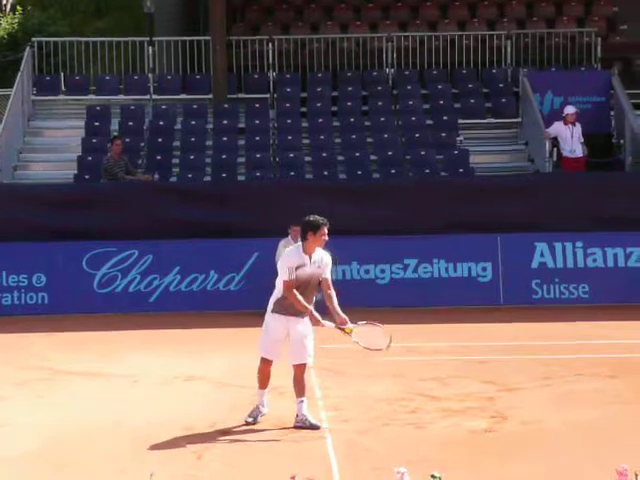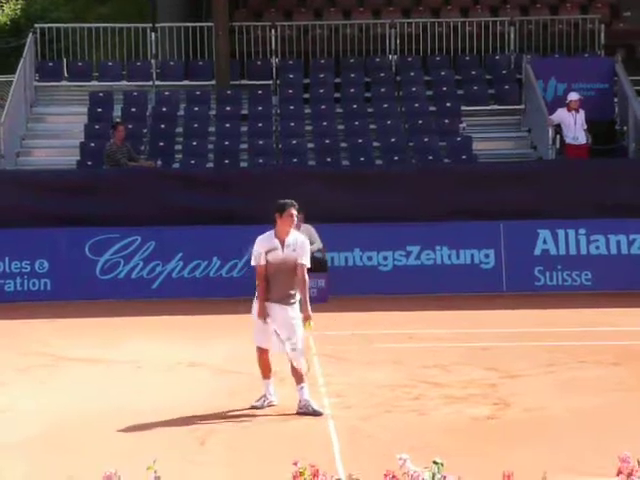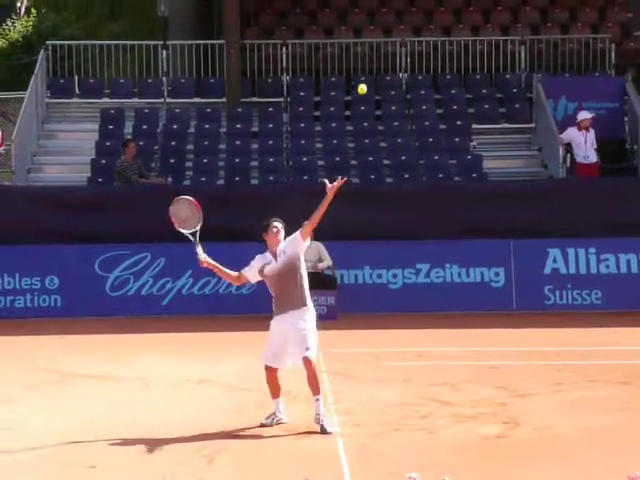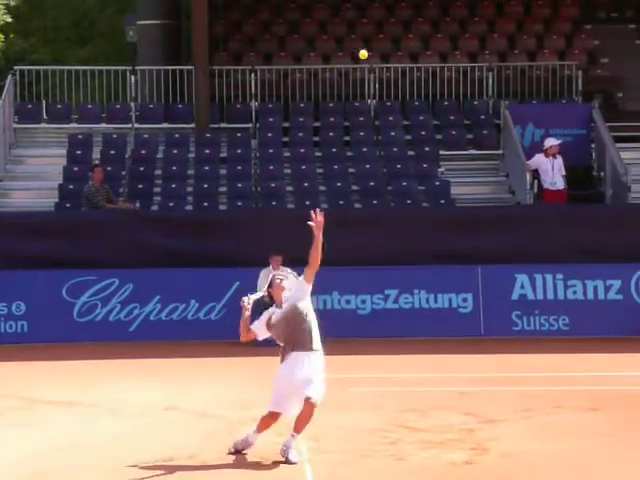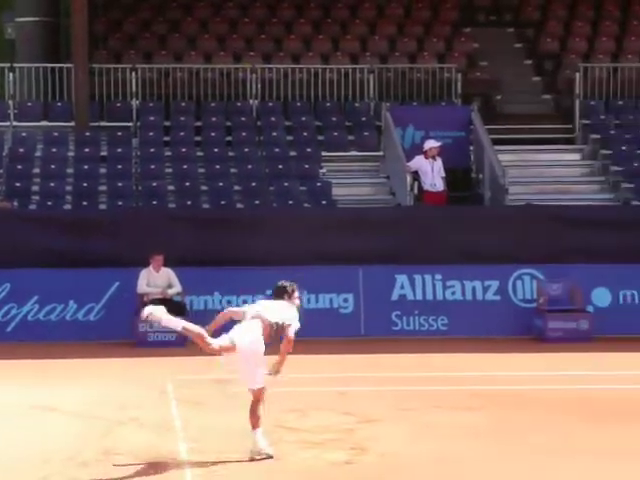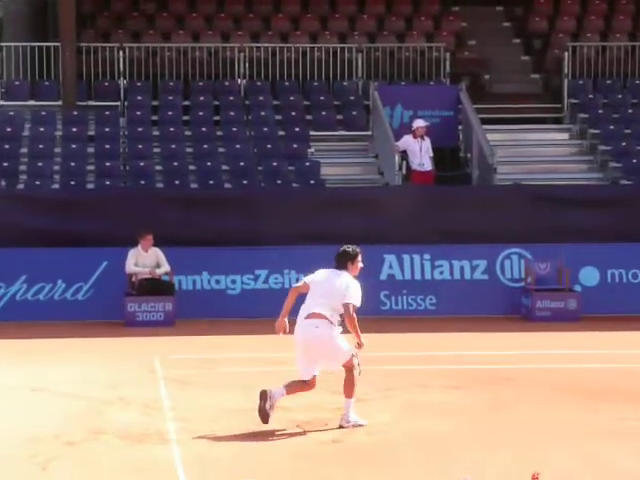
dt=0.5s
person 1, frame 1
left shoulder: (324, 258)
right shoulder: (290, 256)
left elbow: (327, 289)
right elbow: (289, 291)
left wrist: (338, 314)
right wrist: (311, 311)
left hip: (303, 319)
right hip: (278, 315)
left knee: (300, 366)
right knee: (265, 362)
left ankle: (302, 414)
right ankle: (261, 405)
person 1, frame 2
left shoulder: (301, 241)
right shoulder: (262, 241)
left elbow: (303, 276)
right elbow: (260, 277)
left wrist: (306, 306)
right wrist: (261, 305)
left hip: (290, 305)
right hip: (266, 304)
left knee: (295, 351)
right knee: (262, 351)
left ankle: (304, 400)
right ankle: (269, 394)
person 1, frame 3
left shoulder: (293, 244)
right shoulder: (260, 261)
left elbow: (312, 222)
right elbow: (237, 279)
left wrist: (329, 195)
right wrist: (212, 265)
left hip: (302, 316)
right hip: (280, 319)
left knee: (309, 362)
right knee: (270, 369)
left ankle: (319, 414)
right ankle: (278, 412)
person 1, frame 4
left shoulder: (299, 293)
right shoulder: (269, 316)
left elbow: (313, 265)
right elbow: (245, 336)
left wrist: (318, 233)
right wrist: (246, 313)
left hip: (312, 360)
right hip: (290, 364)
left knee: (310, 404)
right knee: (274, 414)
left ankle: (289, 445)
right ankle: (249, 440)
person 1, frame 5
left shoulder: (259, 305)
right shoulder: (291, 312)
left elbow: (229, 312)
right elbow: (289, 337)
left wrist: (208, 330)
right wrist: (279, 364)
left knee: (259, 395)
right knee: (213, 347)
left ankle: (259, 445)
right ankle: (164, 317)
person 1, frame 6
left shoulder: (322, 274)
right shoulder: (352, 284)
left elbow: (295, 290)
right elbow: (349, 314)
left wrist: (282, 317)
right wrist: (359, 337)
left hip: (302, 329)
right hip: (324, 330)
left knee: (308, 383)
right knee: (351, 365)
left ankle: (273, 395)
right ankle: (348, 416)
